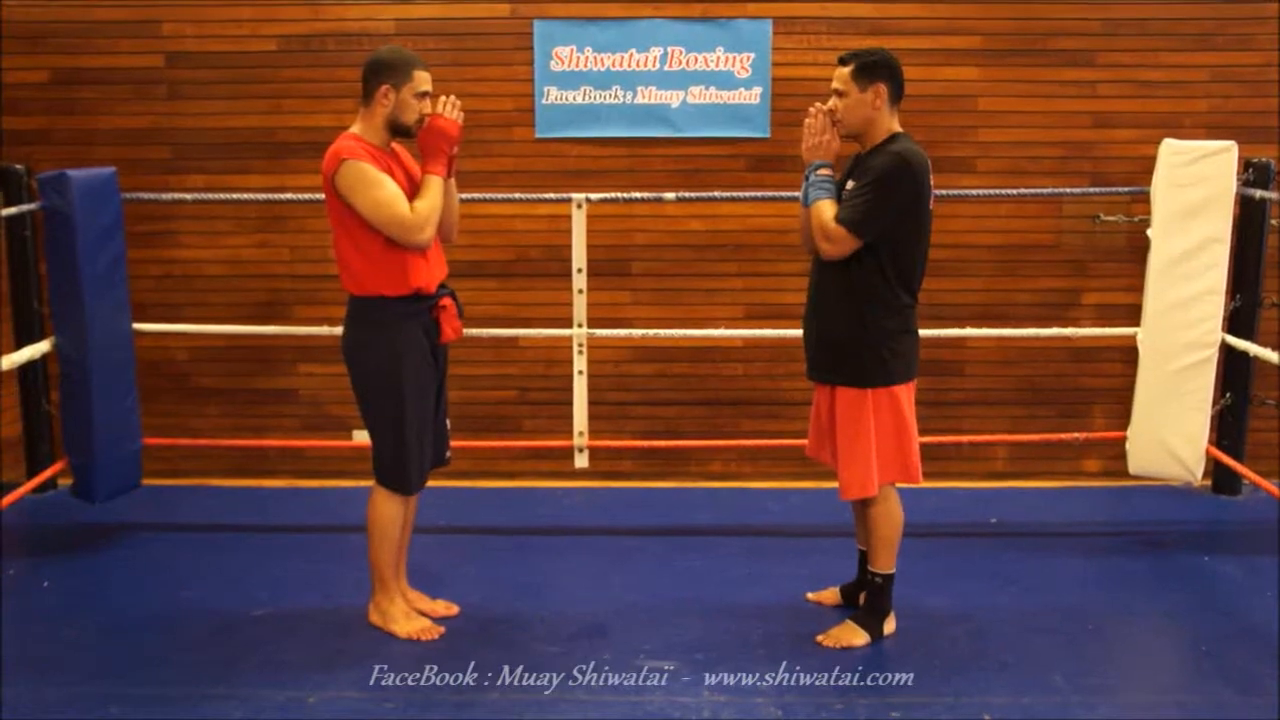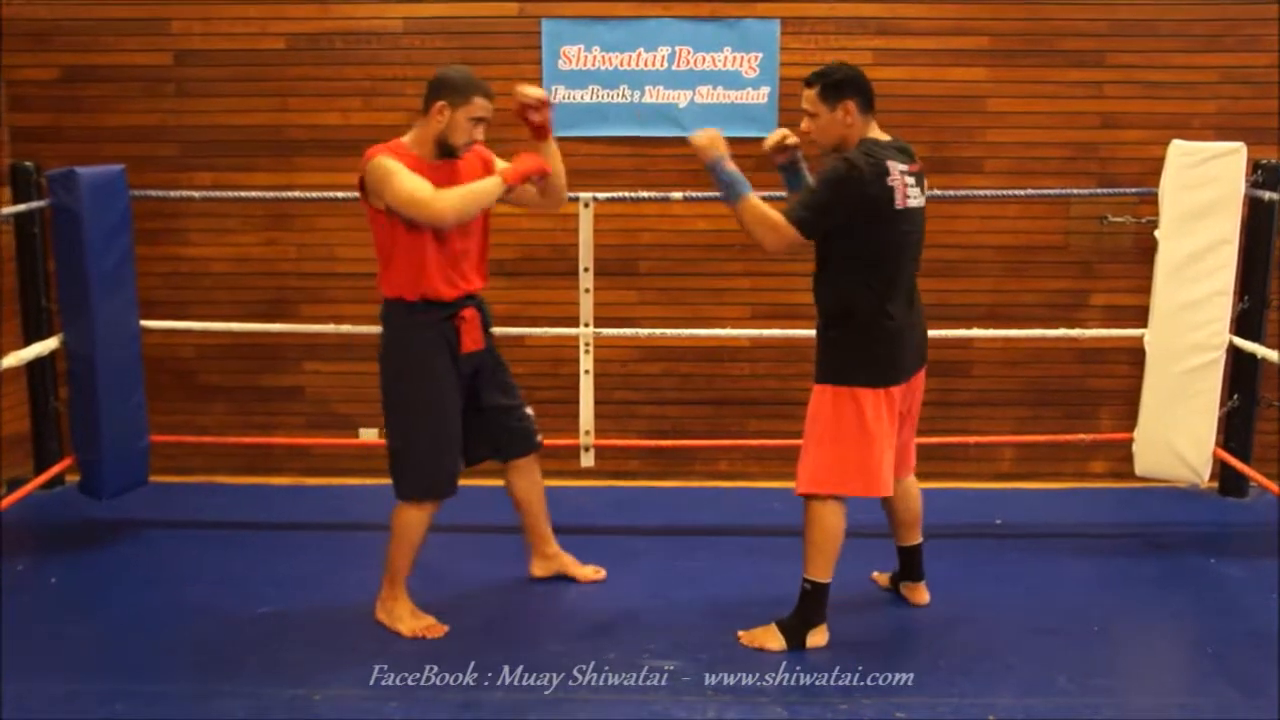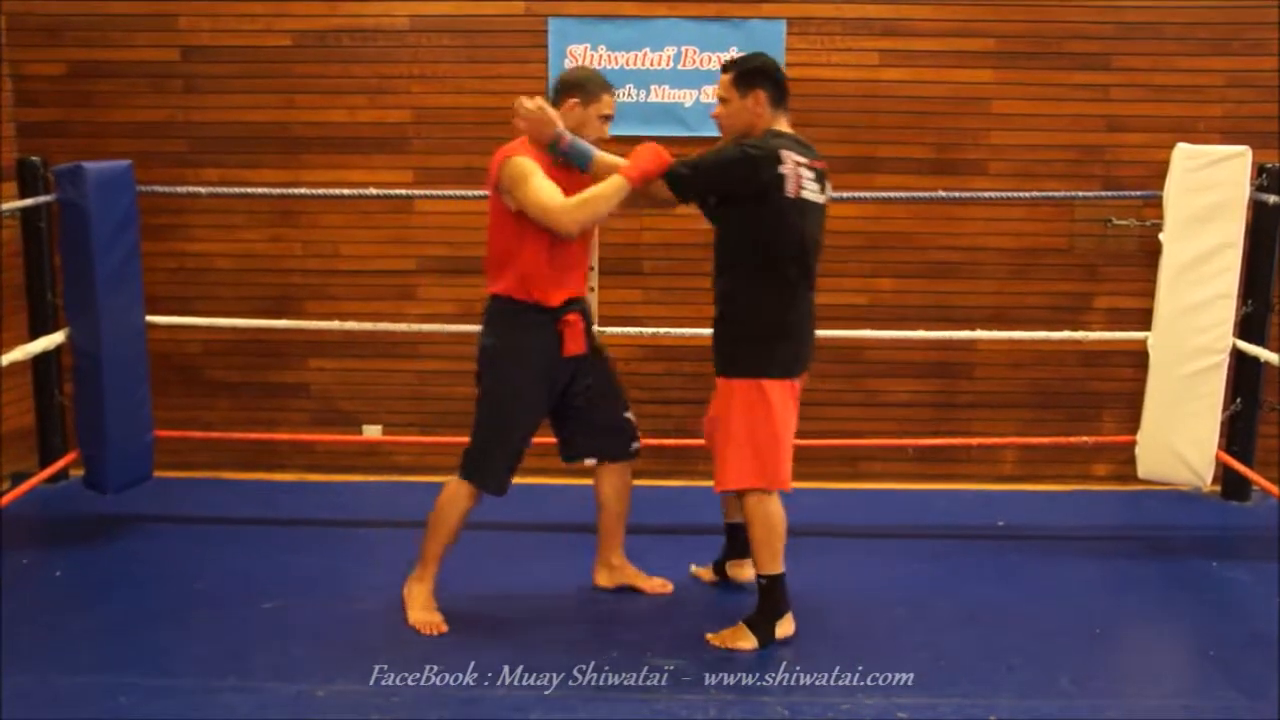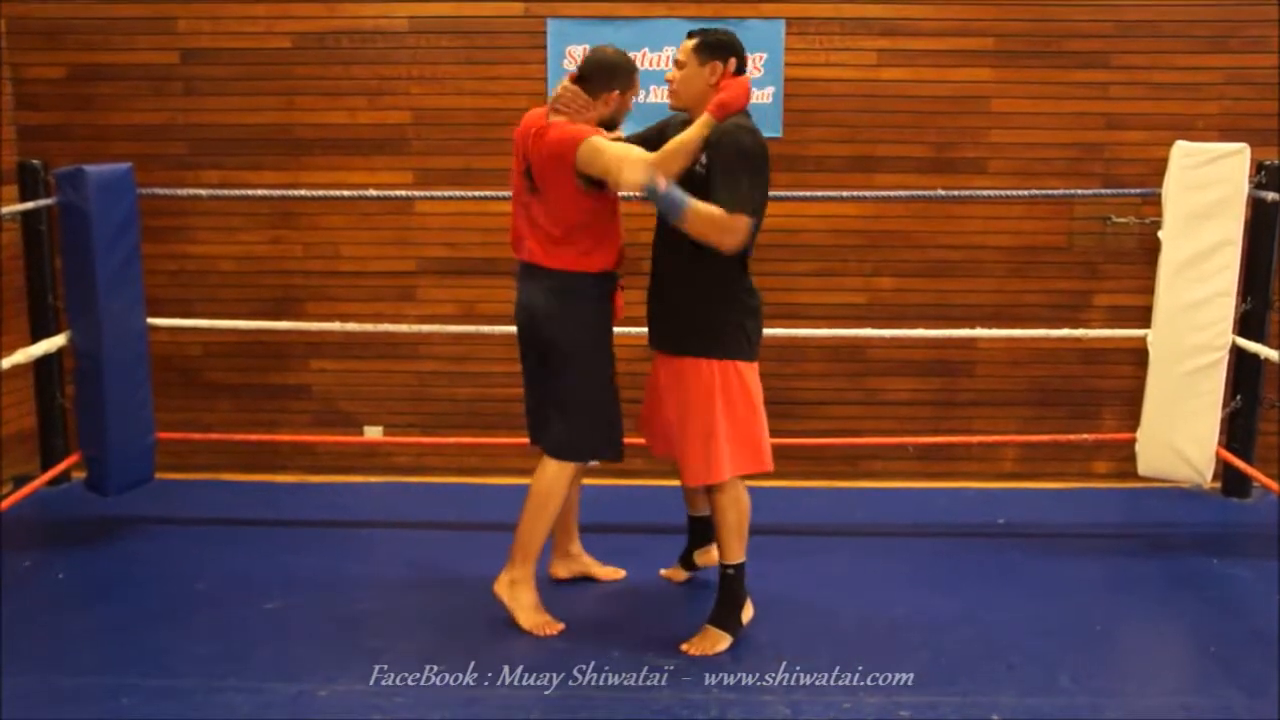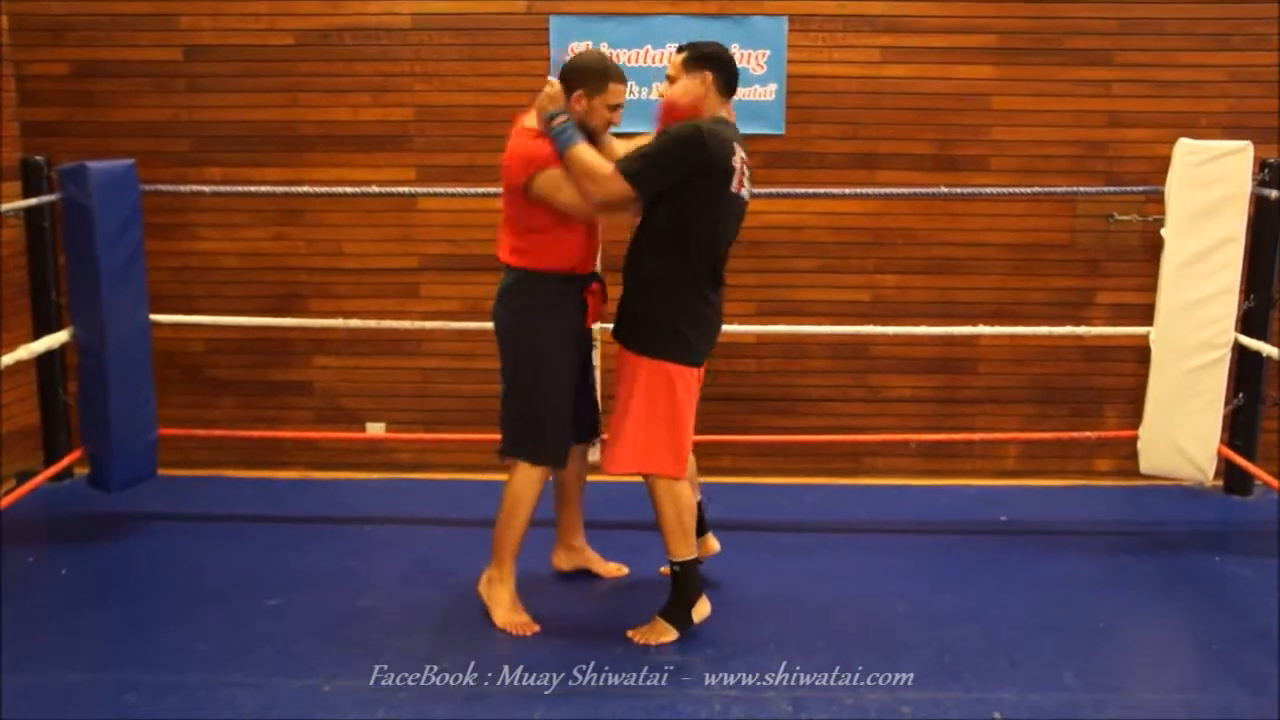
dt=1s
person 1, frame 1
left shoulder: (899, 164)
right shoulder: (864, 162)
left elbow: (832, 241)
right elbow: (811, 242)
left wrist: (819, 169)
right wrist: (816, 167)
left hip: (874, 353)
right hip: (845, 348)
left knee: (875, 481)
right knee: (859, 477)
left ankle: (878, 609)
right ankle: (864, 582)
person 1, frame 2
left shoulder: (852, 172)
right shoulder: (904, 162)
left elbow: (775, 235)
right elbow: (826, 212)
left wrist: (720, 165)
right wrist: (791, 165)
left hip: (858, 358)
right hip: (902, 348)
left knee: (823, 484)
right knee: (894, 467)
left ankle: (809, 619)
right ankle: (910, 577)
person 1, frame 3
left shoulder: (756, 159)
right shoulder: (809, 164)
left elbow: (645, 185)
left wrist: (560, 137)
left hip: (760, 348)
right hip: (777, 339)
left knee: (754, 474)
right knee: (725, 440)
left ankle: (773, 613)
right ankle: (736, 555)
person 1, frame 4
left shoulder: (738, 141)
right shoulder: (679, 128)
left elbow: (728, 235)
left hip: (717, 329)
right hip: (676, 325)
left knee: (721, 463)
right knee: (684, 447)
left ankle: (733, 603)
right ankle: (701, 545)
person 1, frame 5
left shoulder: (696, 140)
right shoulder: (723, 146)
left elbow: (603, 187)
left wrist: (557, 119)
left hip: (666, 324)
right hip: (681, 316)
left knee: (658, 461)
right knee: (669, 447)
left ankle: (687, 597)
right ankle: (696, 537)
person 2, frame 1
left shoulder: (397, 152)
right shoulder: (352, 160)
left elbow: (445, 231)
right elbow: (416, 231)
left wrist: (444, 159)
right wrist: (434, 159)
left hip: (421, 319)
right hip: (386, 325)
left knee: (416, 465)
right knee: (397, 470)
left ankle: (399, 585)
right ankle: (383, 600)
person 2, frame 2
left shoulder: (472, 160)
right shoulder: (384, 165)
left elbow: (550, 199)
right elbow: (441, 211)
left wrist: (541, 131)
right wrist: (509, 176)
left hip: (467, 323)
right hip: (417, 331)
left knee: (520, 443)
right knee: (426, 479)
left ankle: (546, 554)
right ankle: (392, 598)
person 2, frame 3
left shoulder: (579, 163)
right shoulder: (519, 162)
left elbow: (625, 201)
right elbow: (568, 219)
right wrist: (635, 170)
left hip: (570, 326)
right hip: (520, 330)
left knee: (617, 445)
right knee: (481, 469)
left ankle: (611, 564)
right ankle: (420, 581)
person 2, frame 4
left shoulder: (536, 124)
right shoulder: (579, 142)
right elbow: (649, 173)
right wrist: (714, 114)
left hip: (541, 291)
right hip: (573, 299)
left knee: (566, 433)
right knee: (567, 444)
left ankle: (566, 552)
right ankle: (516, 577)
person 2, frame 5
right shoulder: (538, 154)
left hip: (566, 299)
right hip: (539, 303)
left knee: (576, 432)
right knee: (540, 448)
left ankle: (571, 546)
right ankle: (499, 576)
